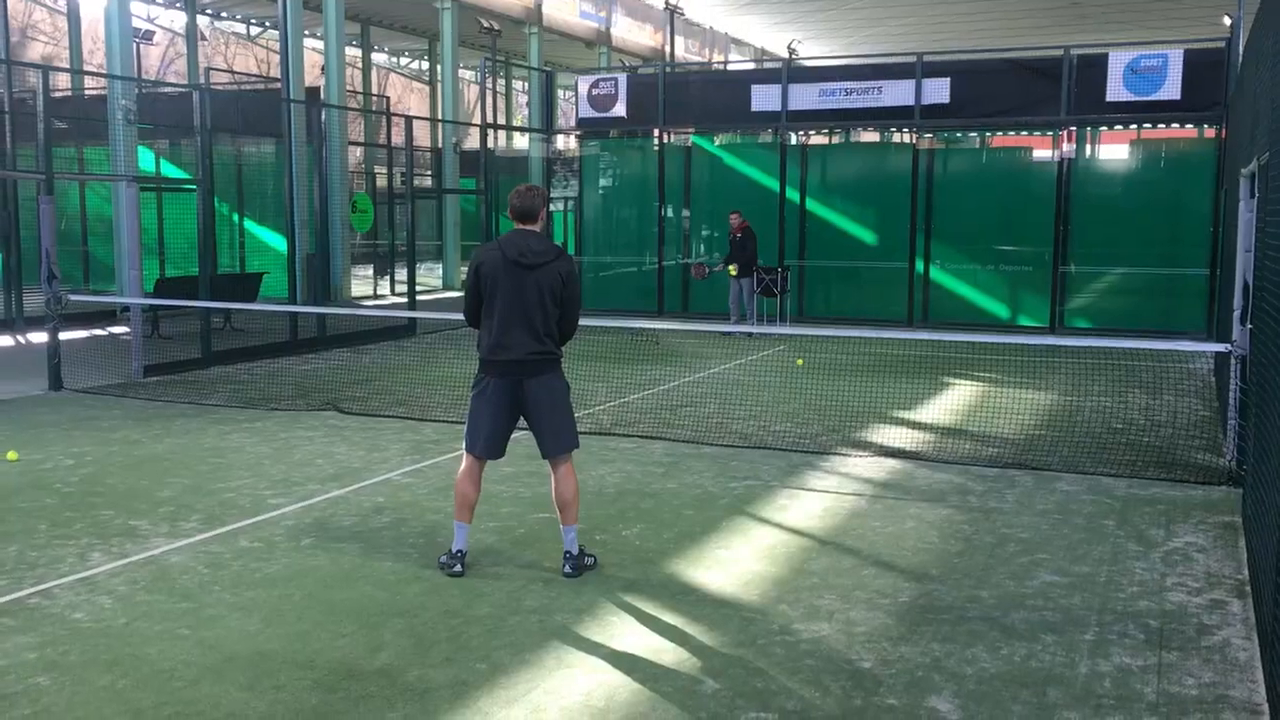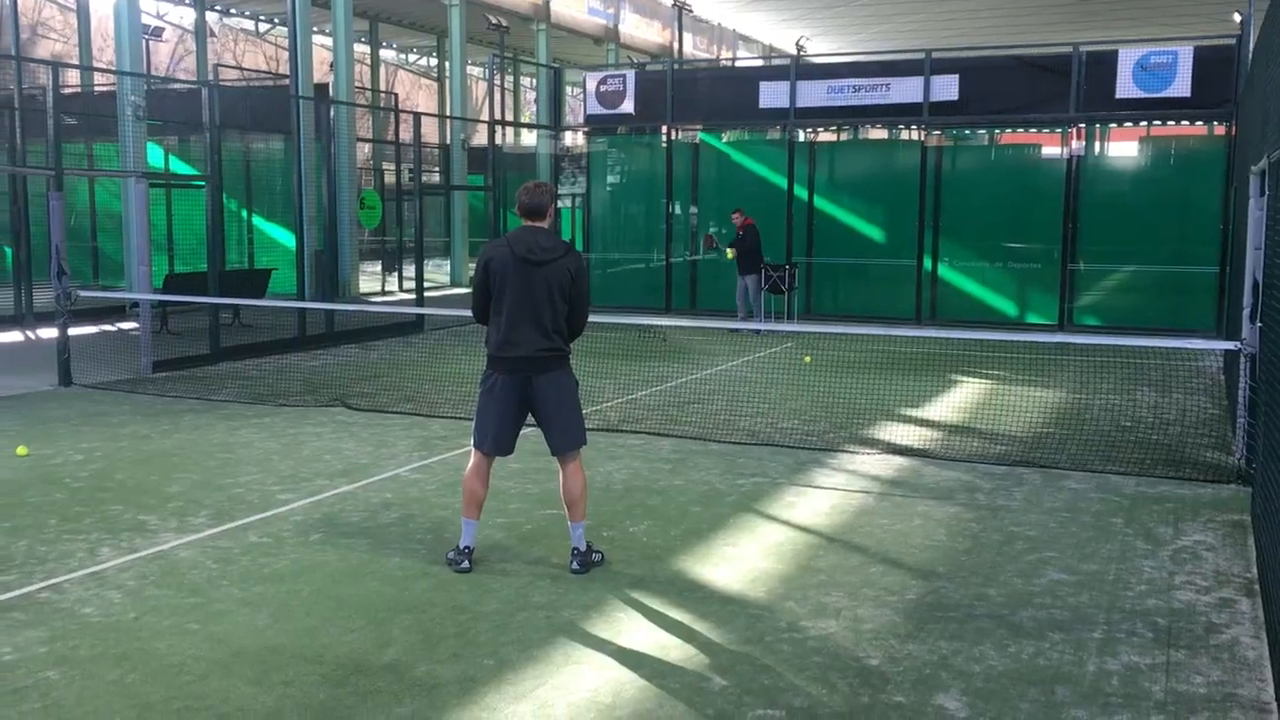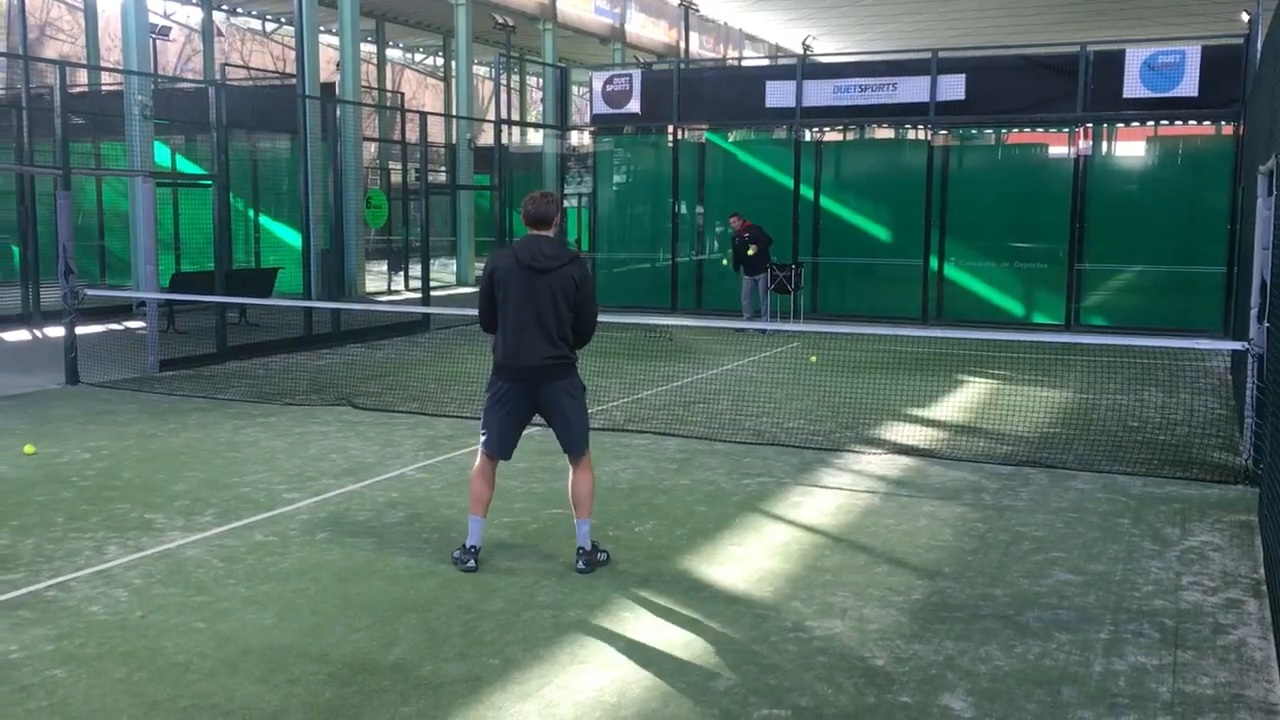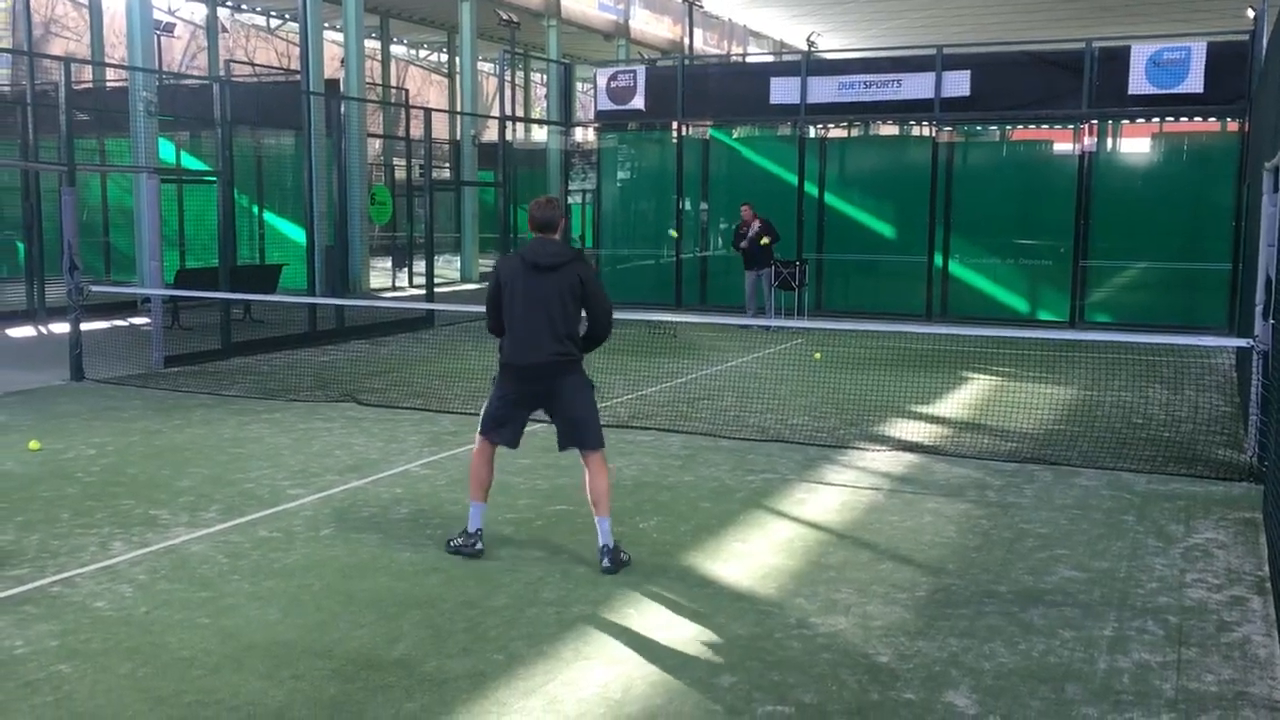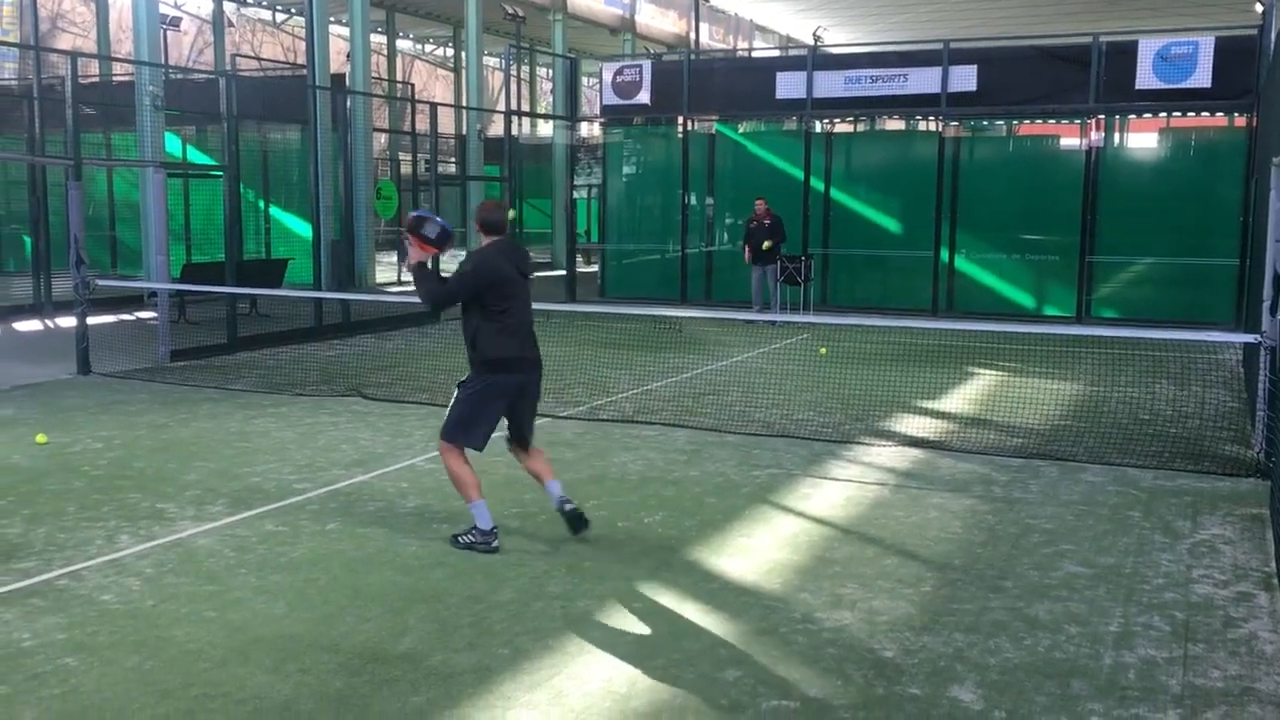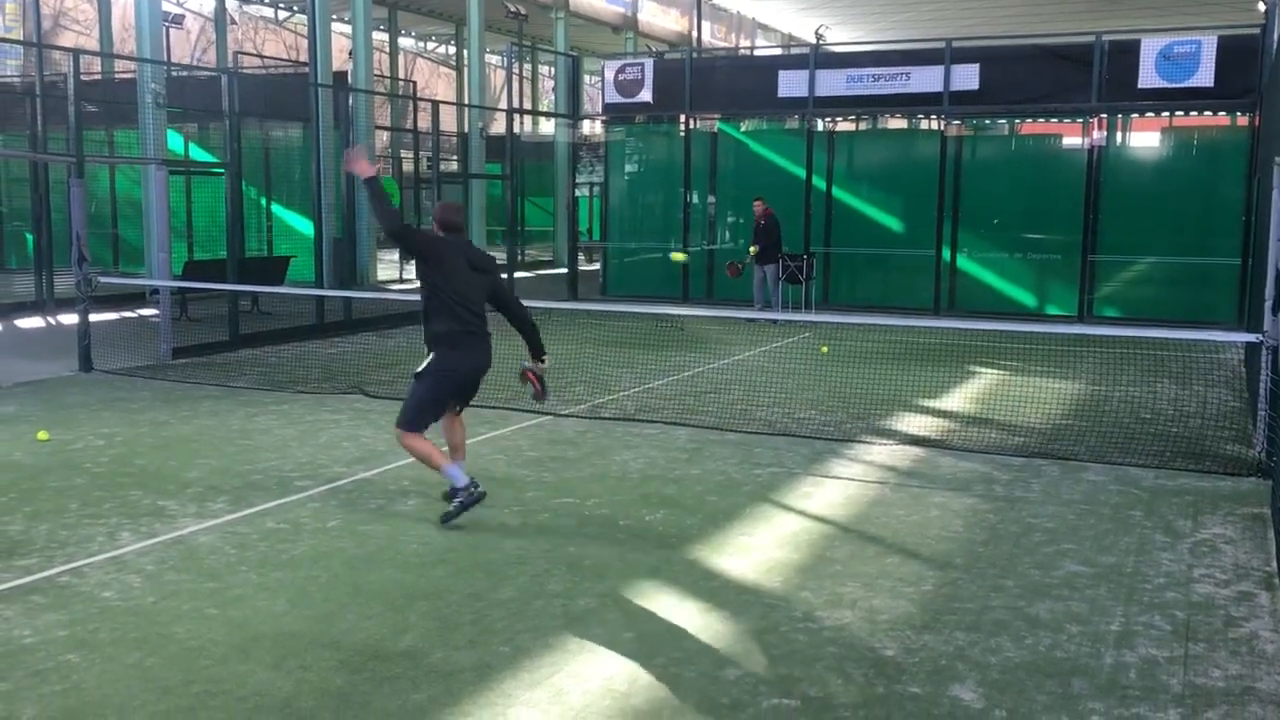
dt=0.4s
person 1, frame 1
left shoulder: (484, 257)
right shoulder: (561, 262)
left elbow: (471, 316)
right elbow: (569, 325)
left hip: (495, 371)
right hip: (543, 373)
left knee: (472, 461)
right knee: (562, 462)
left ankle: (457, 551)
right ankle: (572, 553)
person 1, frame 2
left shoulder: (493, 253)
right shoulder: (570, 258)
left elbow: (479, 313)
right elbow: (578, 322)
left hip: (503, 368)
right hip: (552, 369)
left knee: (480, 458)
right knee: (570, 459)
left ankle: (465, 547)
right ankle: (580, 549)
person 1, frame 3
left shoulder: (499, 262)
right shoulder: (575, 266)
left elbow: (486, 322)
right elbow: (586, 328)
left hip: (510, 374)
right hip: (559, 375)
left knee: (486, 460)
right knee: (580, 460)
left ankle: (471, 547)
right ankle: (585, 549)
person 1, frame 4
left shoulder: (506, 266)
right shoulder: (579, 265)
left elbow: (494, 325)
right elbow: (602, 324)
left hip: (516, 372)
right hip: (566, 373)
left knee: (484, 444)
right knee: (594, 457)
left ankle: (474, 533)
right ankle: (607, 546)
person 1, frame 5
left shoulder: (481, 262)
right shoulder: (516, 260)
left elbow: (437, 299)
left wrist: (417, 266)
right wrist: (430, 270)
left hip: (492, 371)
right hip: (528, 367)
left knee: (450, 448)
right knee: (523, 447)
left ankle: (485, 530)
right ankle: (563, 502)
person 1, frame 6
left shoulder: (434, 249)
right shoulder: (484, 263)
left elbow: (393, 225)
right elbow: (515, 310)
left wrist: (369, 179)
right wrist: (538, 352)
left hip: (449, 354)
right hip: (480, 353)
left knee: (408, 433)
right knee: (451, 412)
left ankle: (464, 485)
right ankle: (459, 481)
